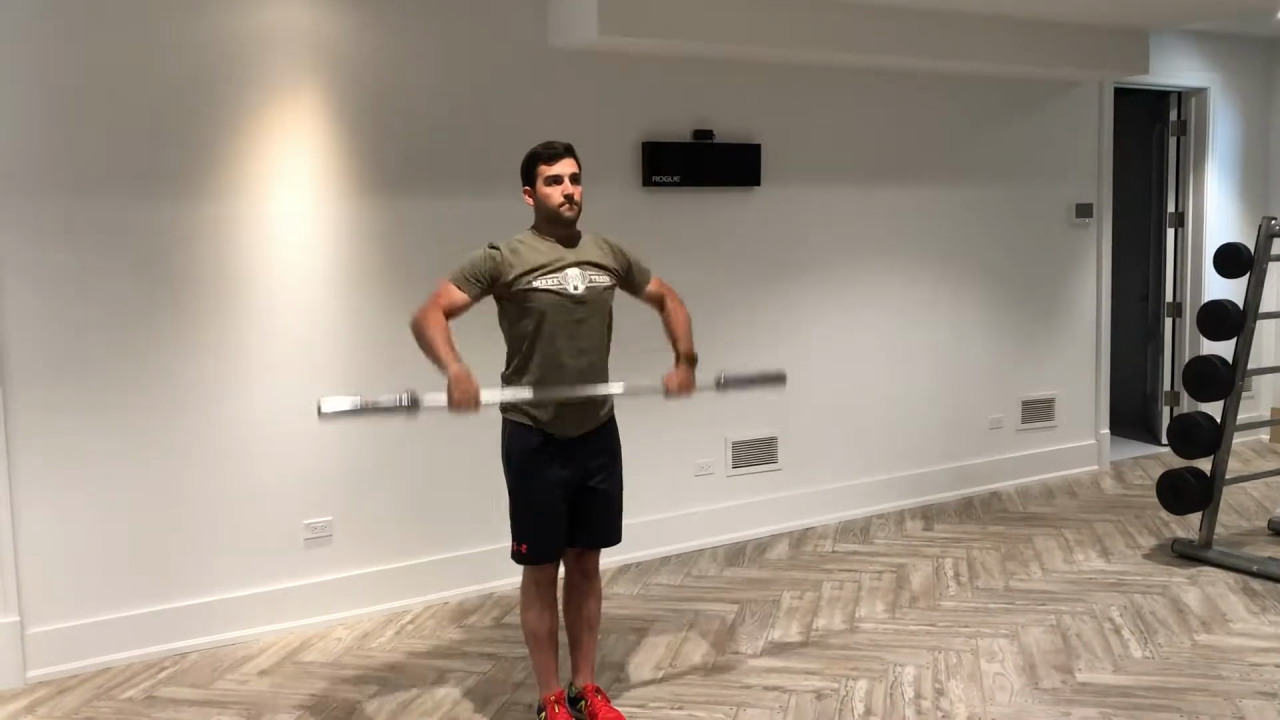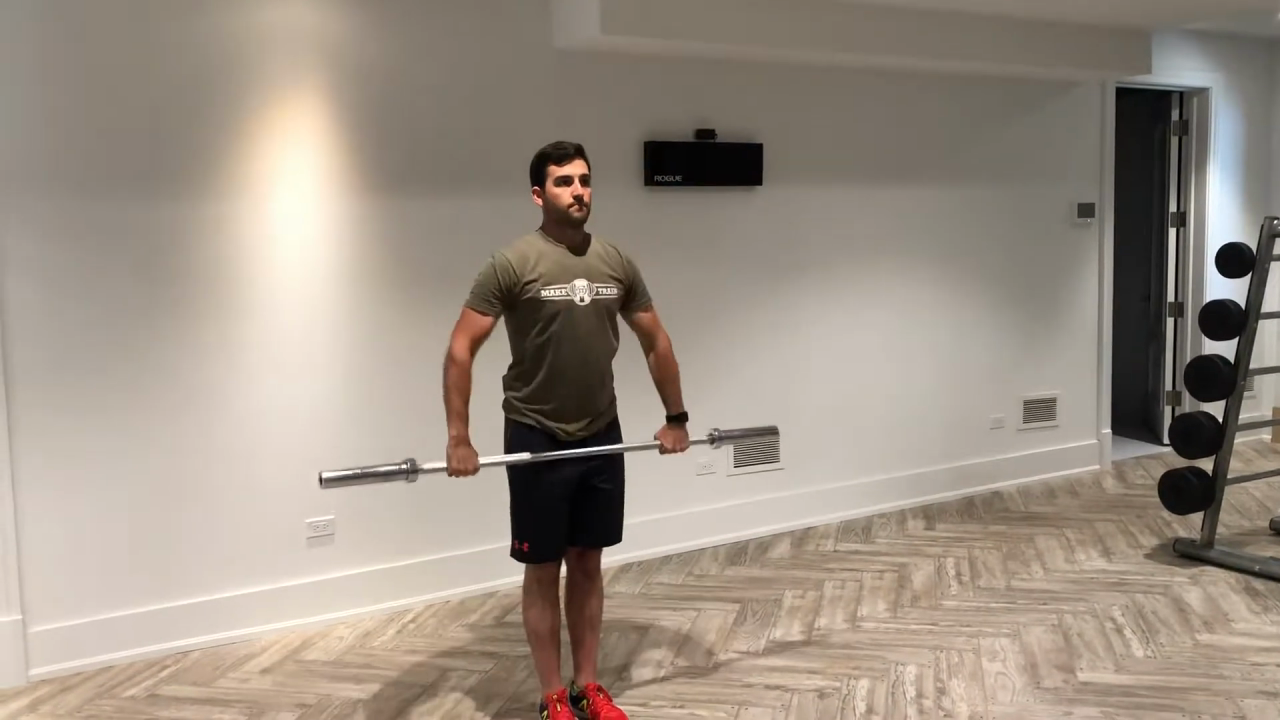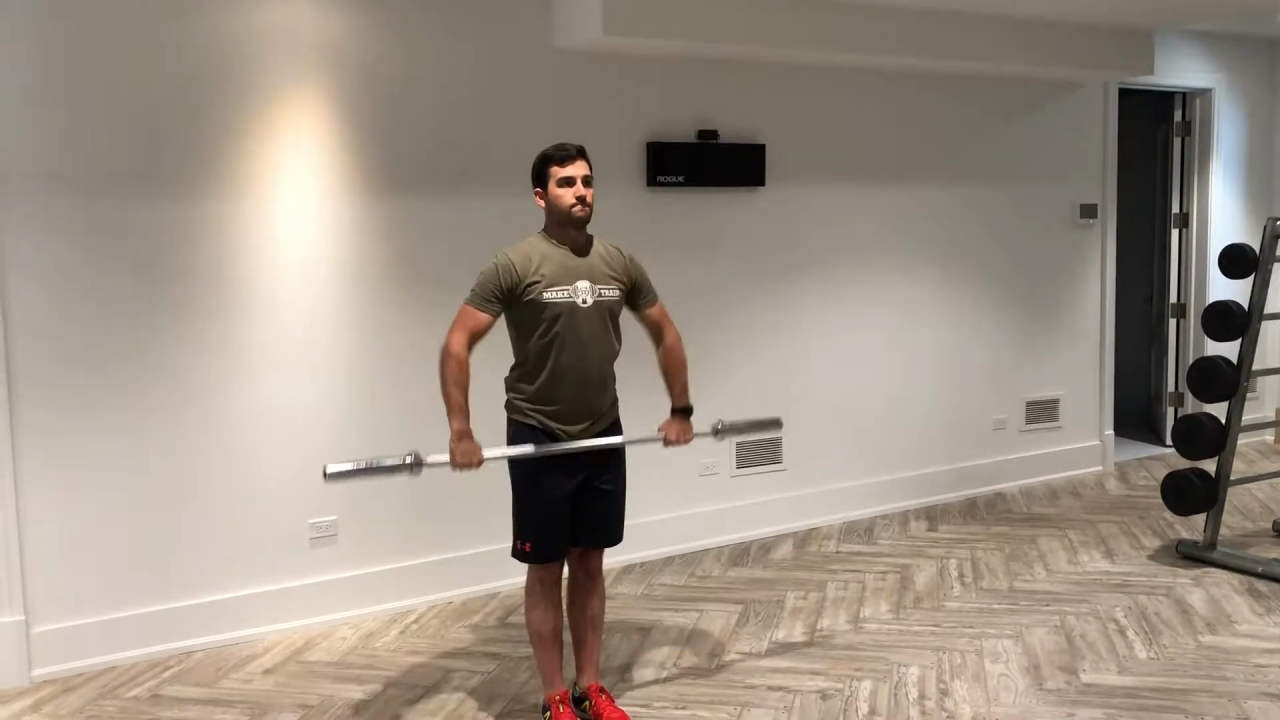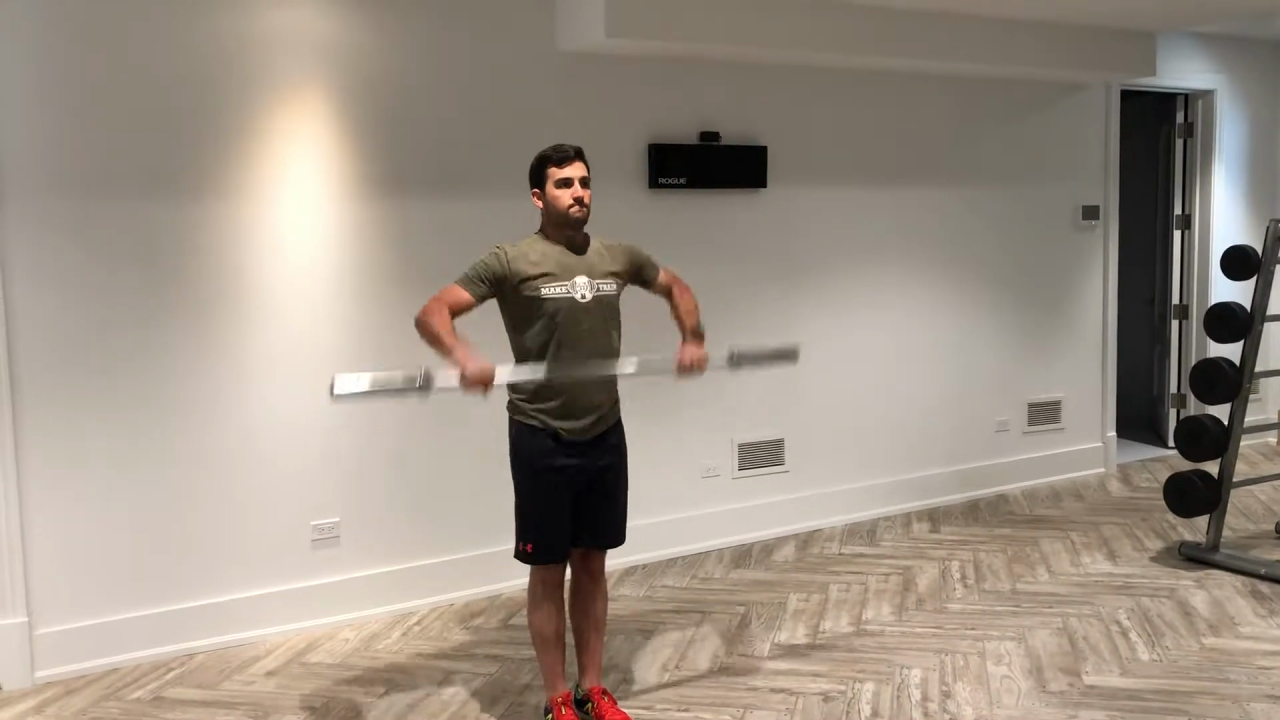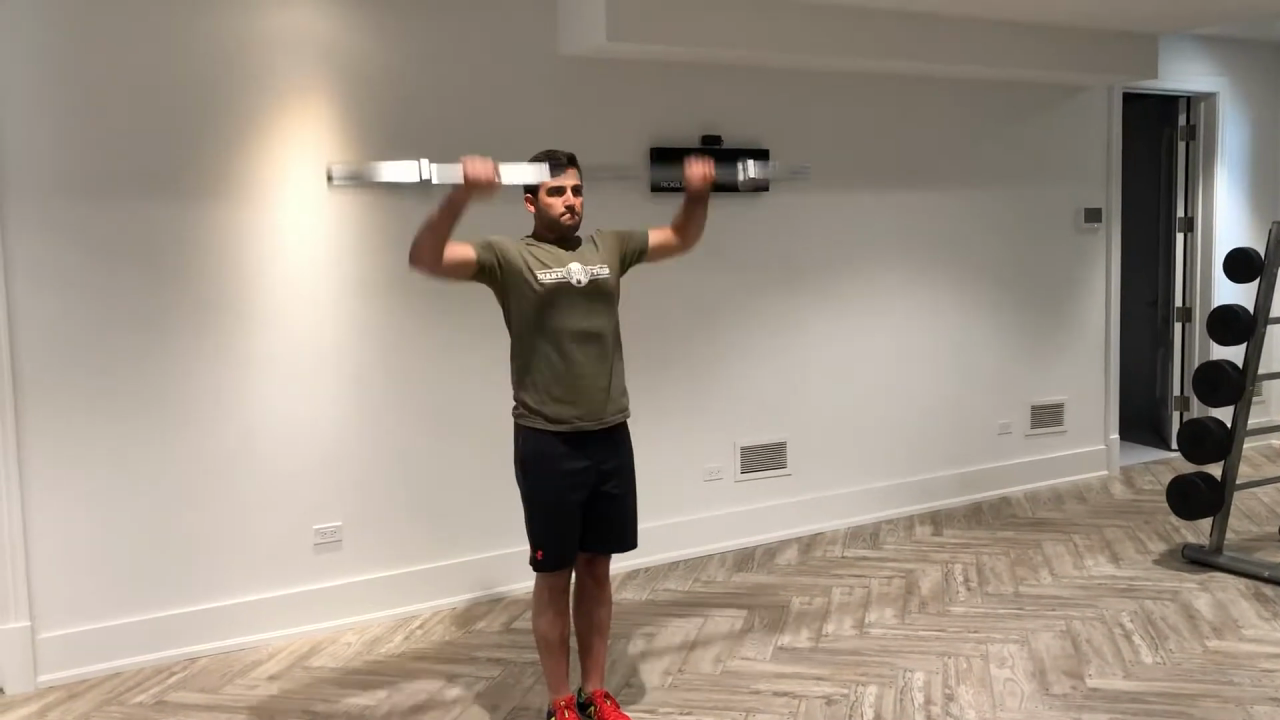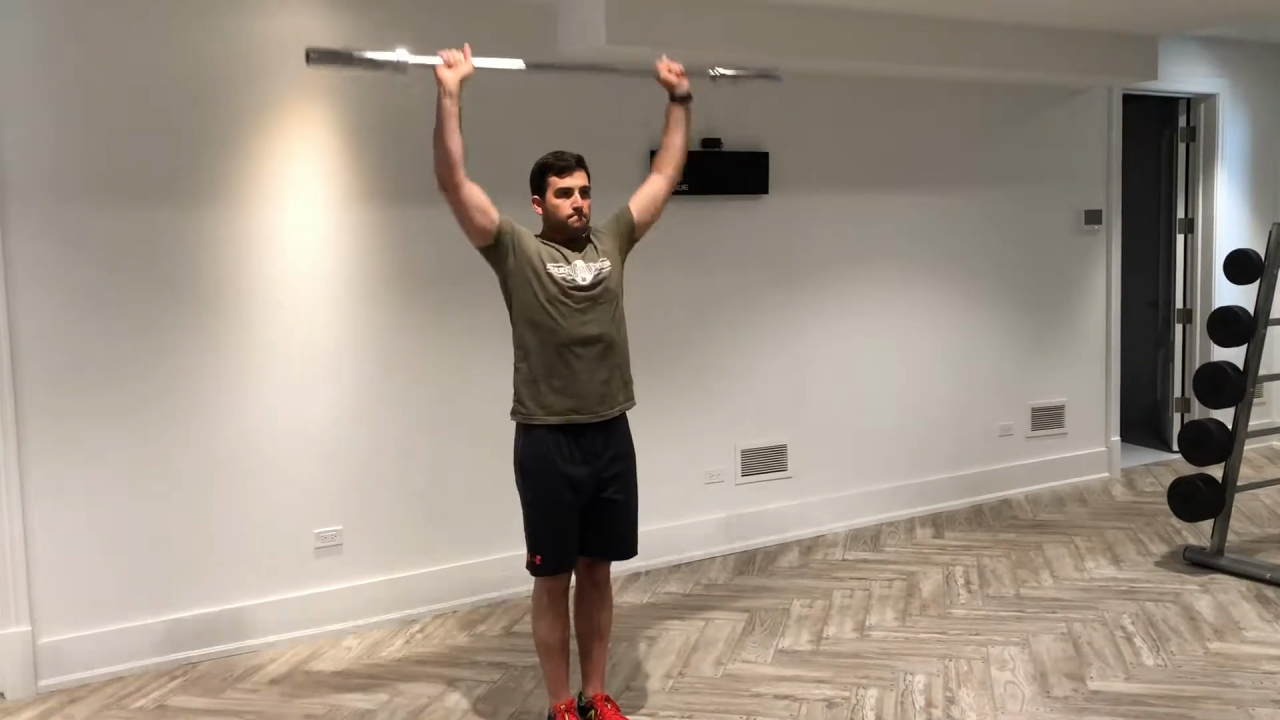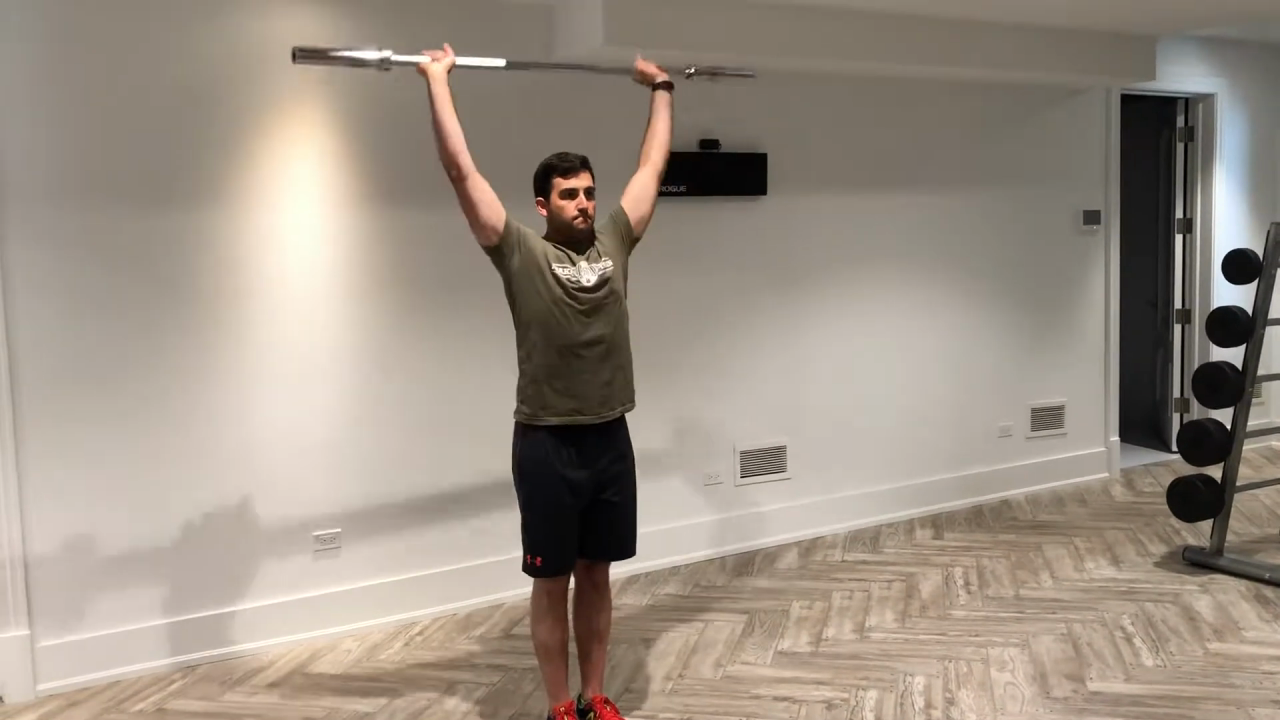
dt=0.2s
person 1, frame 1
left shoulder: (609, 252)
right shoulder: (505, 256)
left elbow: (668, 299)
right elbow: (428, 315)
left wrist: (684, 359)
right wrist: (455, 372)
left hip: (599, 433)
right hip: (535, 439)
left knee: (586, 563)
right knee: (542, 569)
person 1, frame 2
left shoulder: (617, 262)
right shoulder: (512, 263)
left elbow: (655, 341)
right elbow: (461, 349)
left wrist: (676, 417)
right wrist: (458, 437)
left hip: (601, 433)
right hip: (537, 438)
left knee: (588, 561)
right knee: (544, 568)
person 1, frame 3
left shoulder: (619, 261)
right shoulder: (515, 264)
left elbow: (665, 332)
right elbow: (457, 345)
left wrist: (679, 408)
right wrist: (460, 432)
left hip: (603, 437)
right hip: (540, 440)
left knee: (589, 562)
right knee: (546, 568)
person 1, frame 4
left shoulder: (617, 255)
right shoulder: (512, 260)
left elbow: (675, 286)
right elbow: (432, 314)
left wrist: (692, 337)
right wrist: (463, 356)
left hip: (604, 433)
right hip: (541, 438)
left knee: (592, 562)
right knee: (549, 569)
person 1, frame 5
left shoulder: (607, 248)
right shoulder: (509, 258)
left elbow: (681, 238)
right elbow: (424, 257)
left wrist: (696, 194)
right wrist: (461, 194)
left hip: (610, 436)
right hip: (547, 442)
left knee: (598, 571)
right knee: (555, 577)
person 1, frame 6
left shoulder: (612, 239)
right shoulder: (514, 249)
left elbow: (666, 174)
right elbow: (453, 182)
left wrist: (679, 100)
right wrist: (450, 91)
left hip: (611, 436)
right hip: (548, 442)
left knee: (598, 572)
right knee: (554, 579)
person 1, frame 7
left shoulder: (614, 241)
right shoulder: (519, 251)
left elbow: (652, 165)
right elbow: (461, 169)
left wrist: (660, 89)
right wrist: (438, 80)
left hip: (610, 438)
right hip: (547, 444)
left knee: (596, 574)
right knee: (551, 581)
